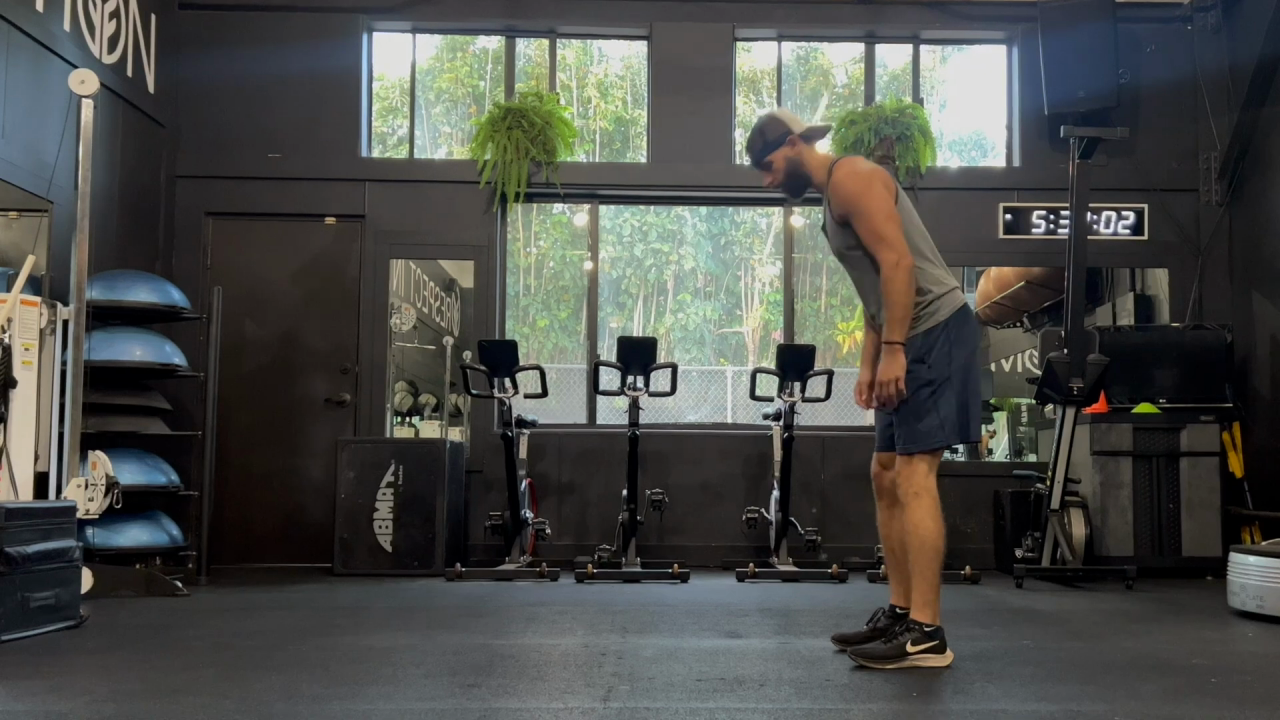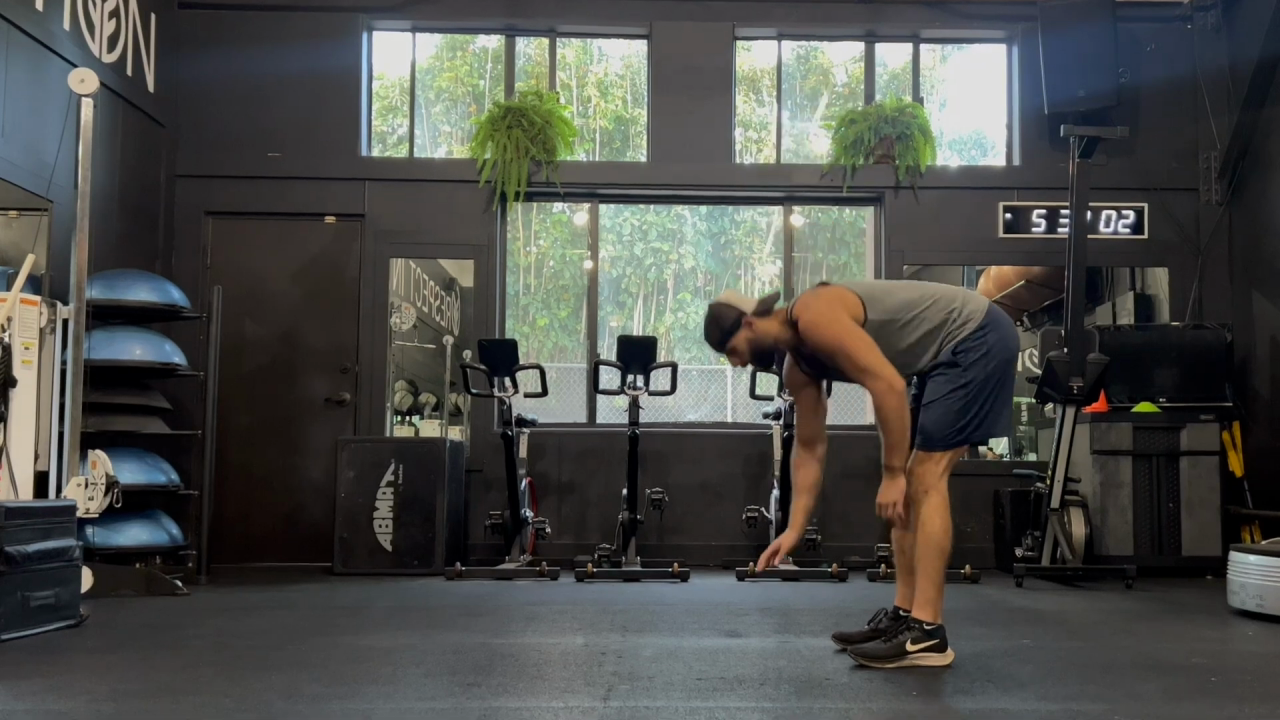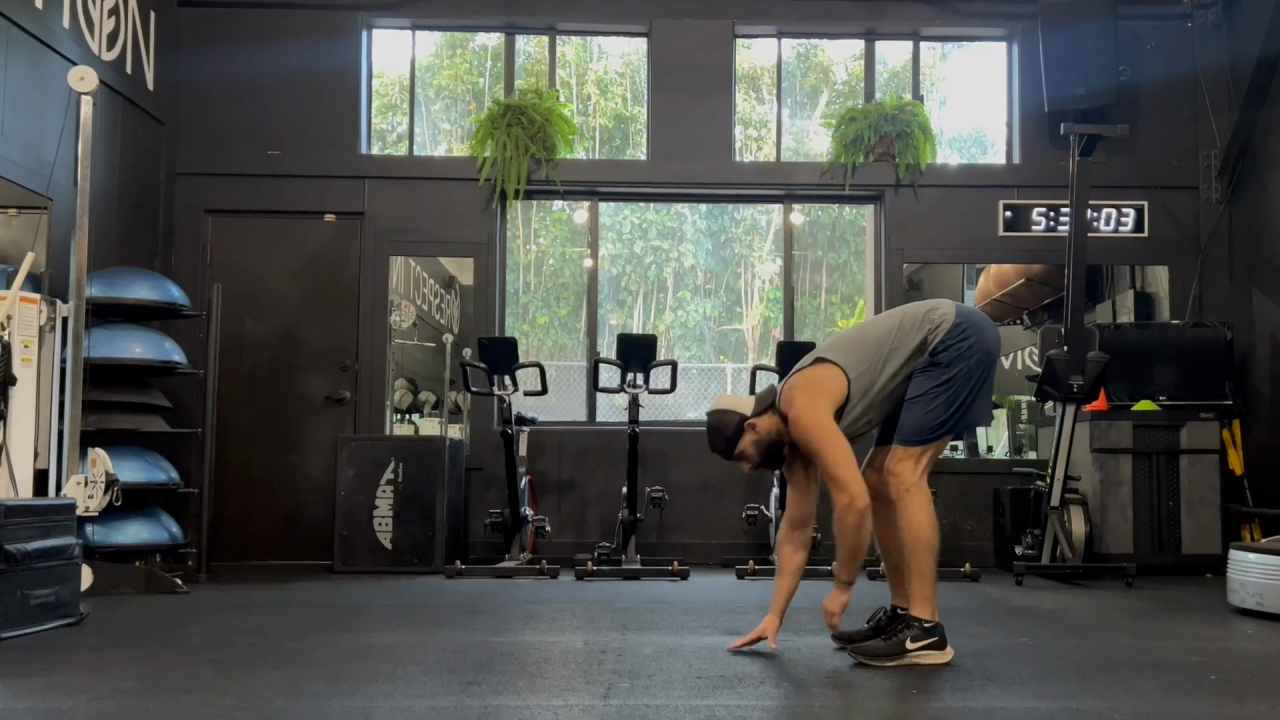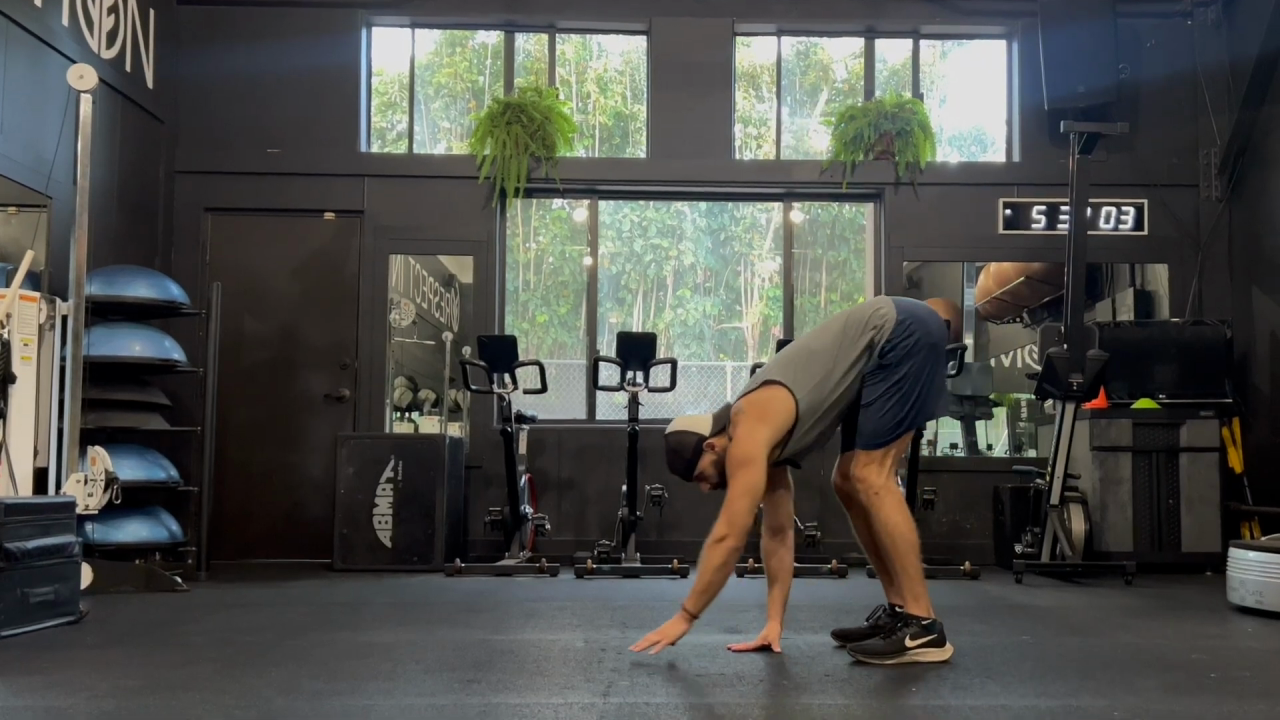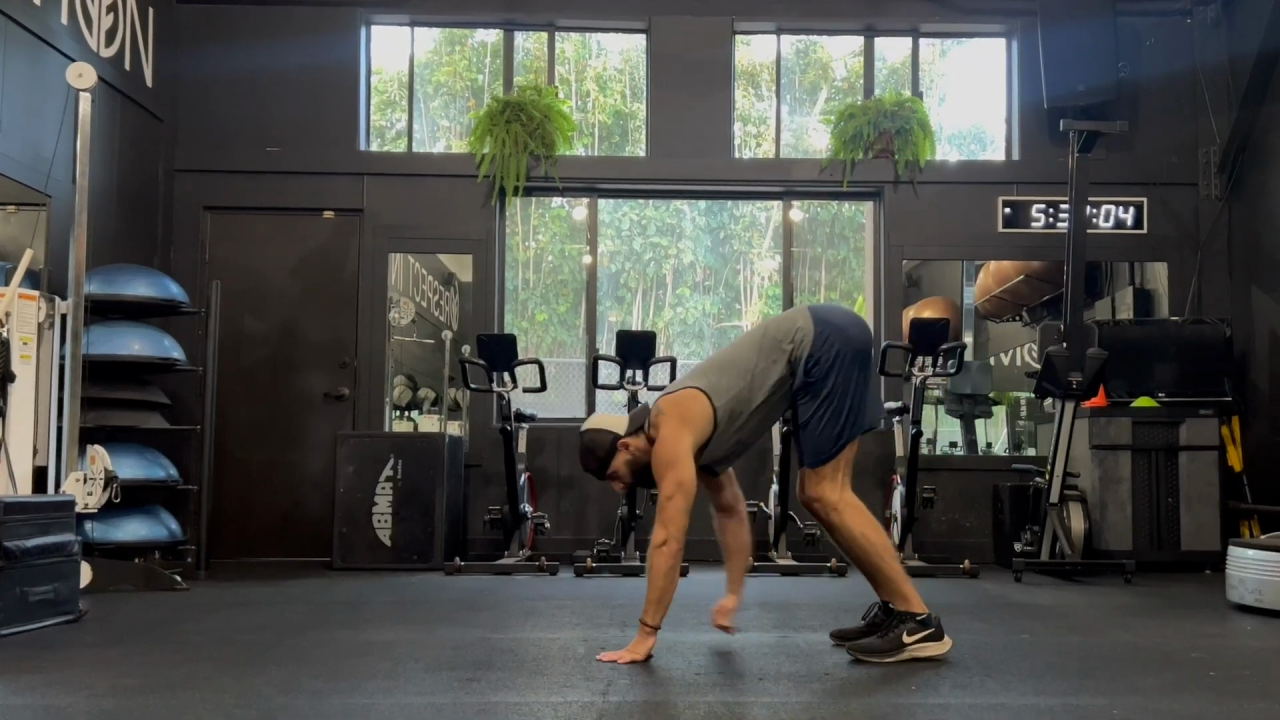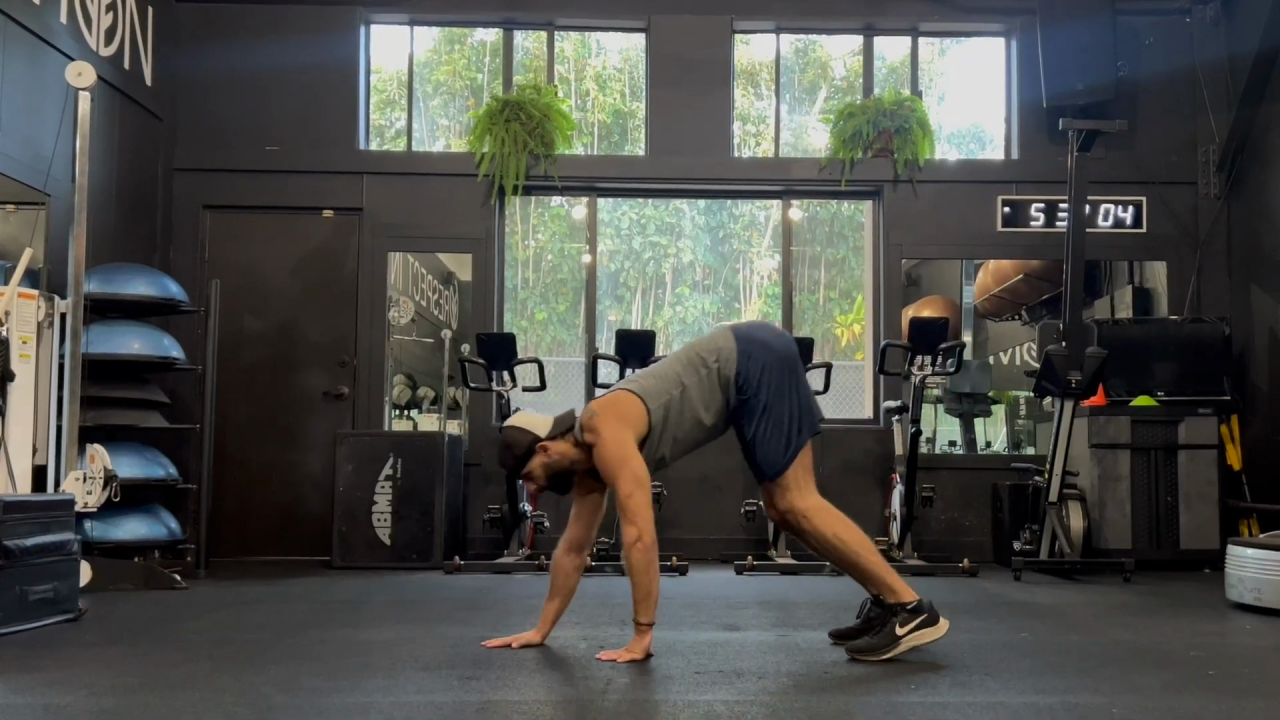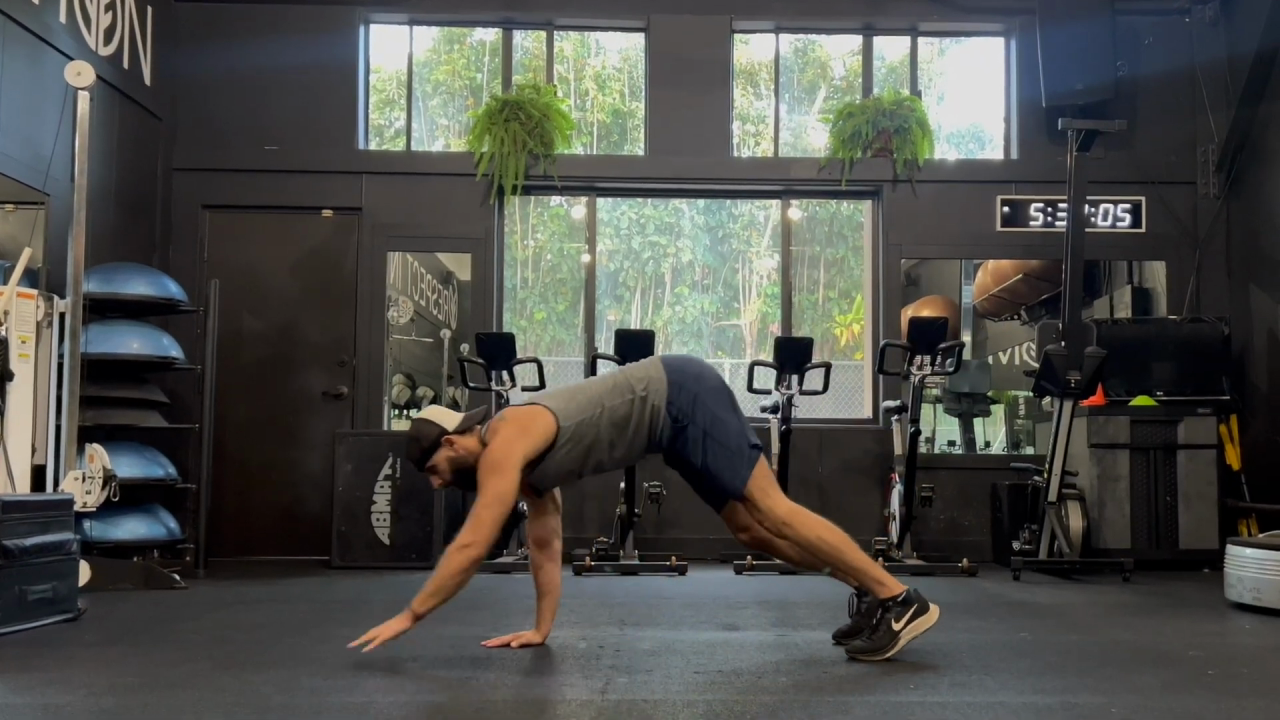
dt=0.5s
person 1, frame 1
left shoulder: (850, 178)
right shoulder: (834, 197)
left elbow: (898, 263)
left wrist: (892, 350)
right wrist: (868, 364)
left hip: (937, 333)
right hip: (918, 337)
left knee: (912, 479)
right knee: (887, 479)
left ankle: (926, 635)
right ankle: (901, 614)
person 1, frame 2
left shoulder: (815, 318)
right shoulder: (798, 362)
left elbow: (889, 385)
right elbow: (809, 448)
left wrist: (892, 474)
right wrist: (793, 530)
left hip: (978, 336)
right hip: (953, 351)
left knee: (925, 476)
right knee: (909, 491)
left ankle: (926, 633)
right ankle: (904, 614)
person 1, frame 3
left shoulder: (804, 411)
right shoulder: (794, 428)
left elbow: (853, 501)
right elbow: (797, 524)
left wrist: (842, 586)
right wrist: (775, 615)
left hip: (958, 336)
right hip: (945, 342)
left knee: (902, 476)
right knee: (880, 478)
left ankle: (925, 630)
right ankle: (901, 614)
person 1, frame 4
left shoulder: (747, 436)
right shoulder: (764, 439)
left elbow: (728, 537)
right elbow: (778, 531)
left wrist: (684, 617)
right wrist: (773, 622)
left hip: (902, 332)
right hip: (890, 337)
left knee: (869, 480)
right knee: (849, 483)
left ankle: (923, 628)
right ankle: (900, 611)
person 1, frame 5
left shoulder: (669, 434)
right shoulder: (684, 435)
left elbow: (667, 538)
right elbow: (730, 508)
left wrist: (646, 635)
right wrist: (733, 591)
left hip: (826, 340)
right hip: (818, 345)
left knee: (826, 496)
right knee: (816, 496)
left ankle: (919, 623)
right ankle: (894, 609)
person 1, frame 6
left shoulder: (607, 437)
right shoulder: (587, 452)
left elbow: (639, 536)
right elbow: (574, 547)
left wrist: (642, 634)
right wrist: (541, 629)
left hip: (754, 360)
right hip: (750, 365)
left knee: (796, 504)
right knee: (784, 510)
left ankle: (910, 609)
right ankle: (885, 603)
person 1, frame 7
left shoulder: (506, 444)
right shoulder: (524, 457)
left elbow: (471, 545)
right elbow: (545, 541)
left wrist: (406, 619)
right wrist: (542, 626)
left hip: (679, 394)
right hip: (669, 408)
left knee: (770, 510)
right knee: (749, 527)
left ankle: (899, 600)
right ankle: (870, 595)
